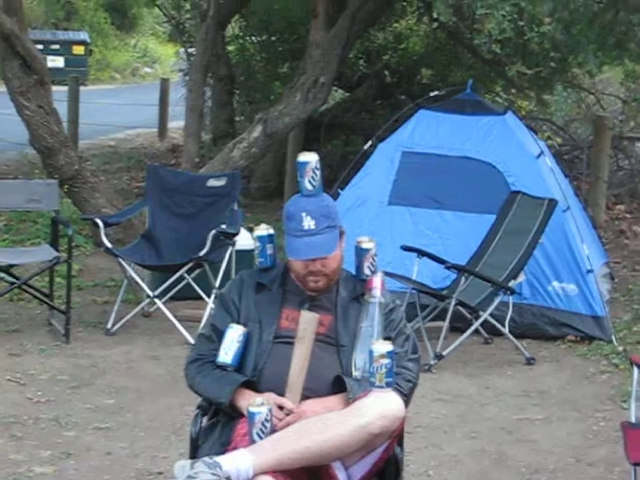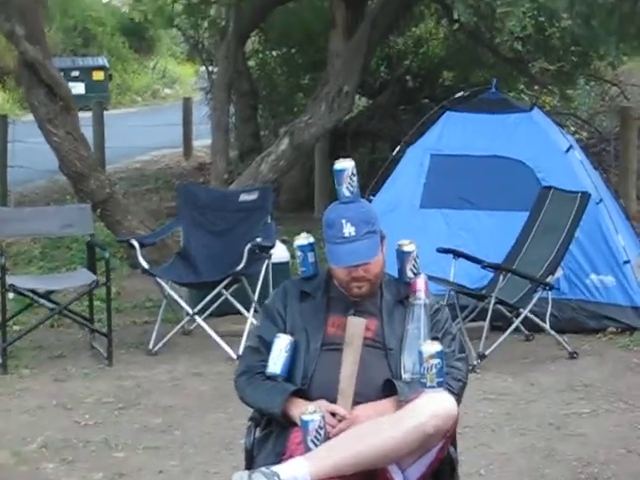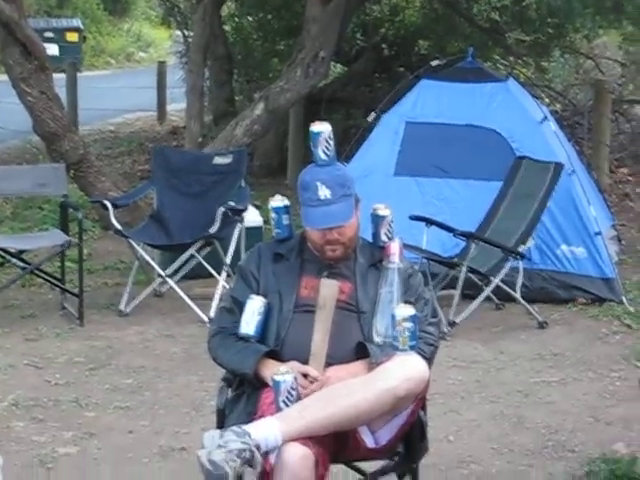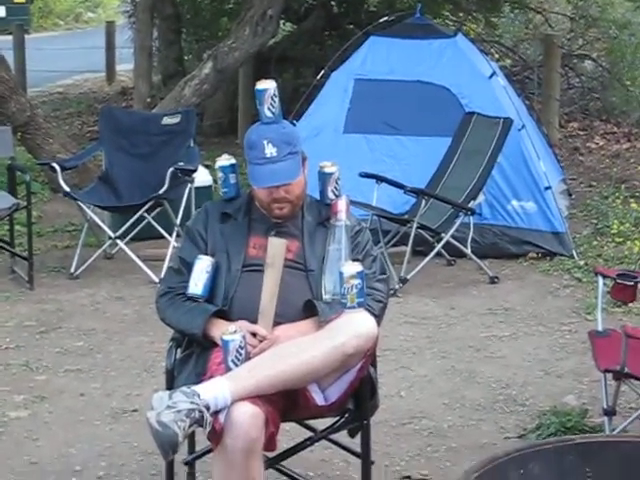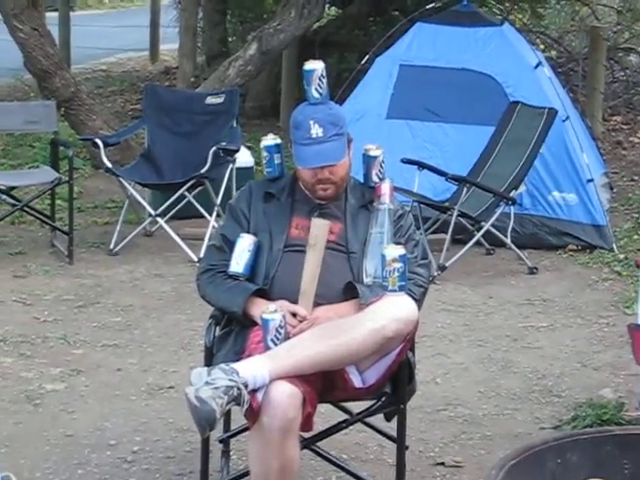
dt=1s
person 1, frame 1
right shoulder: (248, 288)
left elbow: (405, 374)
right elbow: (200, 363)
left wrist: (333, 406)
right wrist: (246, 399)
left hip: (343, 438)
left knee: (389, 408)
person 1, frame 2
right shoulder: (292, 298)
left elbow: (453, 374)
right elbow: (250, 374)
left wrist: (384, 410)
right wrist: (298, 407)
left hip: (396, 440)
left knee: (442, 407)
person 1, frame 3
right shoulder: (266, 260)
left elbow: (424, 340)
right elbow: (223, 336)
left wrist: (353, 374)
right wrist: (270, 369)
left hip: (368, 410)
left knee: (412, 371)
left ankle: (253, 436)
person 1, frame 4
right shoulder: (213, 220)
left elbow: (373, 297)
right elbow: (171, 297)
left wrist: (302, 331)
right wrist: (220, 328)
left hip: (319, 367)
right hip: (238, 360)
left knee: (360, 328)
right knee: (241, 421)
left ankle: (201, 398)
person 1, frame 5
right shoulder: (257, 199)
left elbow: (414, 281)
right elbow: (211, 274)
left wrist: (343, 313)
right wrist: (258, 307)
left hip: (358, 351)
right hip: (274, 340)
left knee: (401, 313)
right knee: (279, 403)
left ankle: (240, 377)
